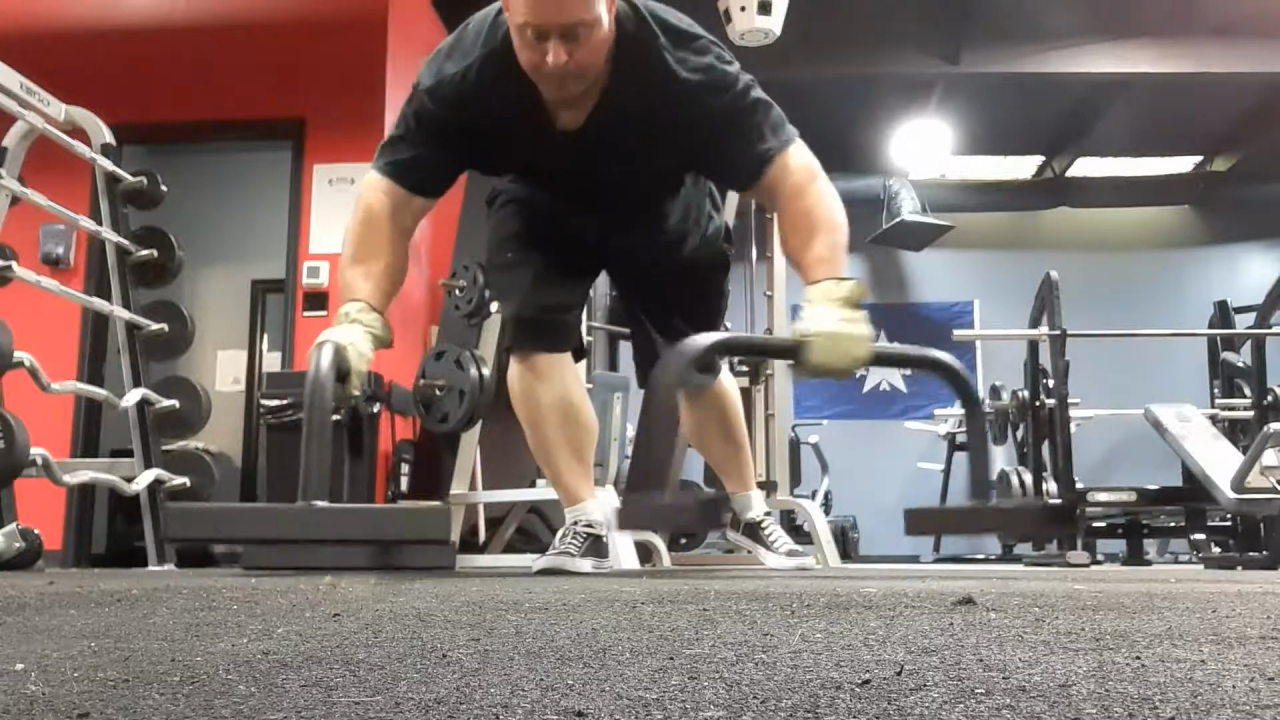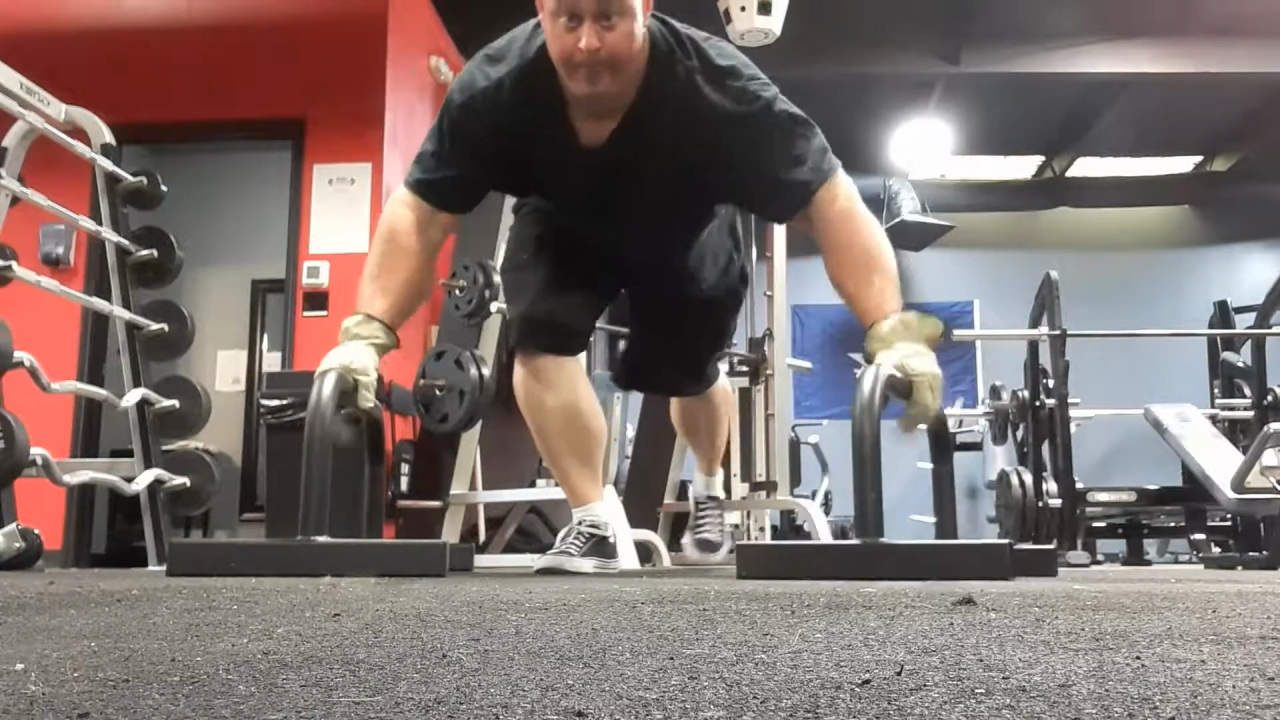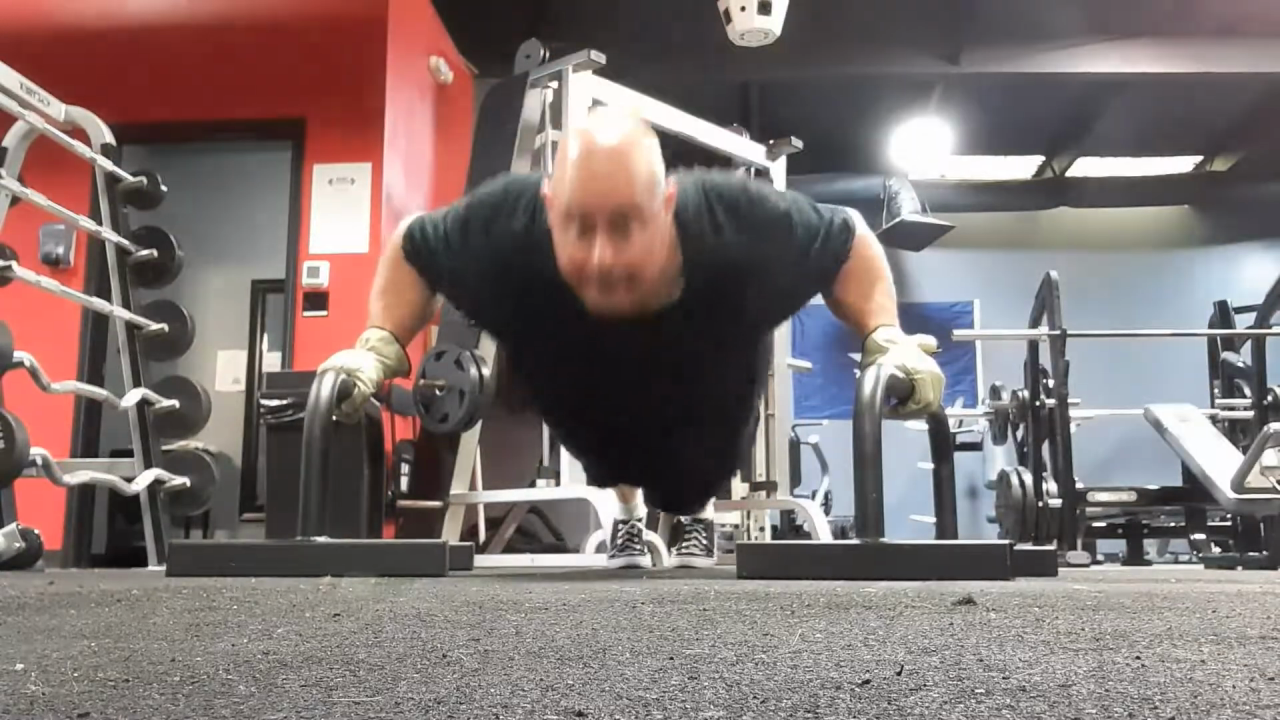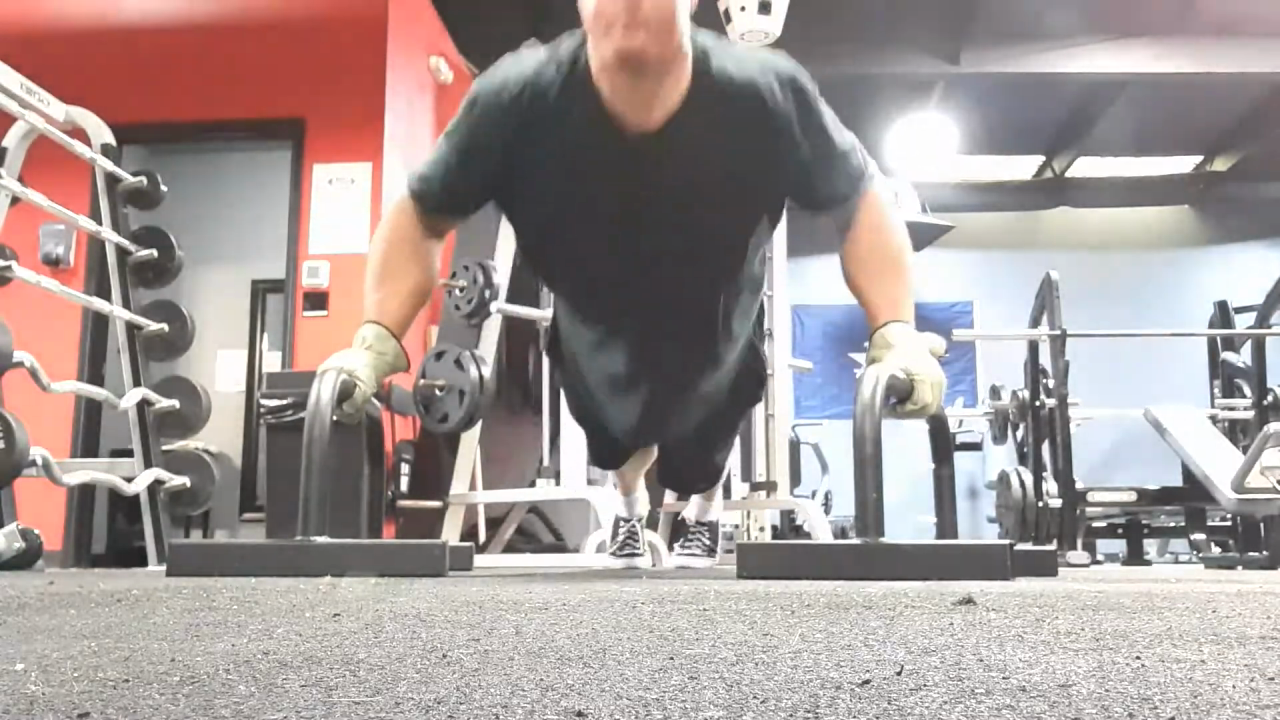
dt=1s
person 1, frame 1
left shoulder: (680, 65)
right shoulder: (464, 75)
left elbow: (790, 177)
right elbow: (388, 201)
left wrist: (830, 293)
right wrist: (359, 316)
left hip: (666, 215)
right hip: (542, 211)
left knee: (696, 365)
right knee: (535, 338)
left ankle: (752, 515)
right ankle: (586, 523)
person 1, frame 2
left shoulder: (719, 84)
right shoulder: (494, 87)
left elbow: (831, 203)
right elbow: (417, 216)
left wrist: (892, 333)
right wrist: (365, 334)
left hip: (683, 240)
right hip: (561, 231)
left knee: (691, 375)
right knee: (540, 342)
left ankle: (707, 489)
right ankle: (591, 524)
person 1, frame 3
left shoulder: (742, 228)
right shoulder: (501, 231)
left elbow: (847, 242)
right elbow: (412, 247)
left wrist: (889, 342)
right wrist: (378, 348)
left ankle: (696, 519)
right ankle: (628, 523)
person 1, frame 4
left shoulder: (765, 93)
right shoulder: (516, 98)
left elbow: (858, 202)
right elbow: (421, 215)
left wrist: (896, 335)
right wrist: (376, 341)
left hip: (715, 334)
right hip: (595, 340)
left knee: (698, 460)
right knee: (617, 446)
left ankle: (702, 520)
right ankle: (629, 516)
